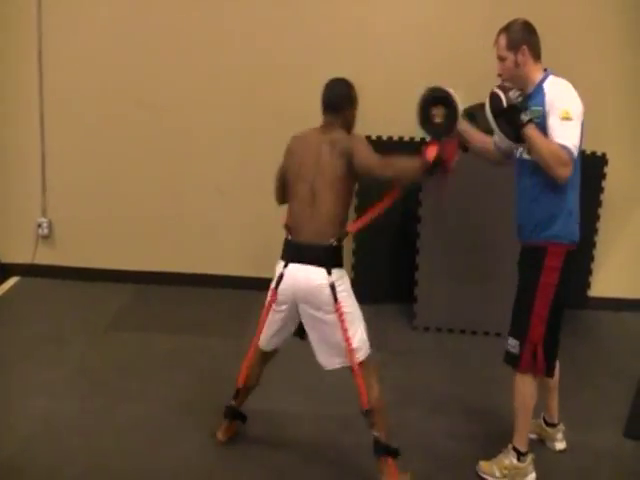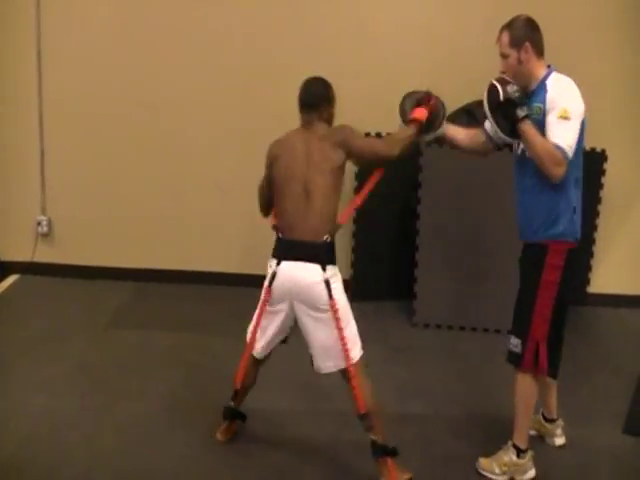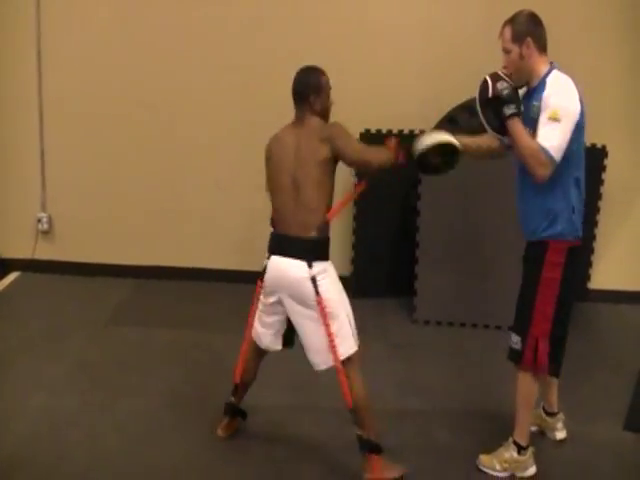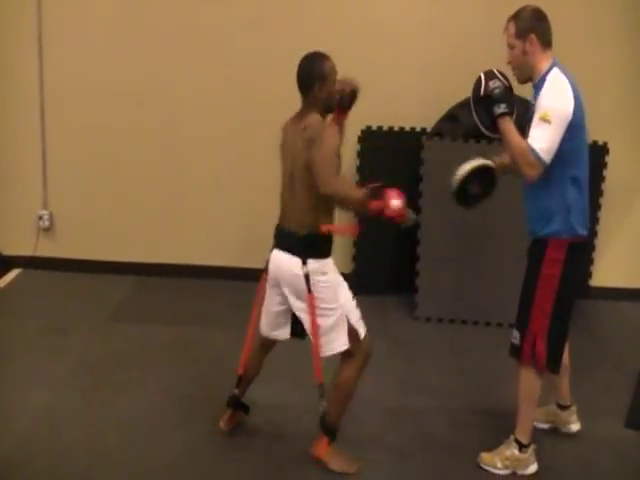
dt=0.1s
person 1, frame 1
left shoulder: (560, 94)
right shoulder: (529, 100)
left elbow: (563, 168)
right elbow: (498, 152)
left wrist: (525, 123)
right wrist: (456, 124)
left hip: (553, 241)
right hip: (537, 238)
left knee: (526, 348)
right knee: (543, 338)
right ankle: (551, 425)
person 1, frame 2
left shoulder: (561, 92)
right shoulder: (528, 96)
left elbow: (556, 167)
right elbow: (482, 140)
left wrist: (521, 119)
right wrist: (436, 124)
left hip: (554, 238)
right hip: (537, 236)
left knee: (528, 346)
right knee: (542, 335)
right ankle: (550, 420)
person 1, frame 3
left shoulder: (559, 90)
right shoulder: (534, 92)
left elbow: (542, 166)
right elbow: (501, 144)
left wrist: (511, 114)
right wrist: (453, 143)
left hip: (555, 236)
right hip: (546, 232)
left knee: (529, 343)
right knee: (546, 329)
right ankle: (551, 414)
person 1, frame 4
left shoulder: (555, 90)
right shoulder: (546, 87)
left elbow: (533, 167)
left wrist: (501, 114)
right wrist: (497, 163)
left hip: (558, 233)
right hip: (555, 228)
left knee: (531, 341)
right knee: (550, 326)
right ankle: (564, 409)
person 2, frame 1
left shoulder: (296, 143)
right shoulder: (345, 143)
right elbow: (392, 171)
left hip: (289, 266)
right hip: (324, 273)
left knee: (264, 348)
right knee: (362, 366)
left ankle: (230, 420)
person 2, frame 2
left shoulder: (277, 148)
right shoulder: (338, 136)
right elbow: (389, 150)
right wrist: (419, 119)
left hip: (282, 265)
right hip: (318, 271)
left knee: (257, 350)
right knee: (354, 368)
left ankle: (229, 421)
person 2, frame 3
left shoulder: (275, 143)
right shoulder: (326, 131)
right elbow: (368, 161)
right wrist: (394, 151)
left hip: (278, 259)
right hip: (311, 265)
left knee: (259, 346)
right knee: (348, 361)
left ankle: (231, 416)
person 2, frame 4
left shoulder: (292, 126)
right shoulder: (322, 130)
right elbow: (329, 188)
left wrist: (342, 106)
right wrist: (373, 201)
left hip: (281, 253)
right hip: (310, 261)
left knee: (266, 338)
right knee: (356, 350)
left ankle: (234, 409)
right ankle: (326, 442)
